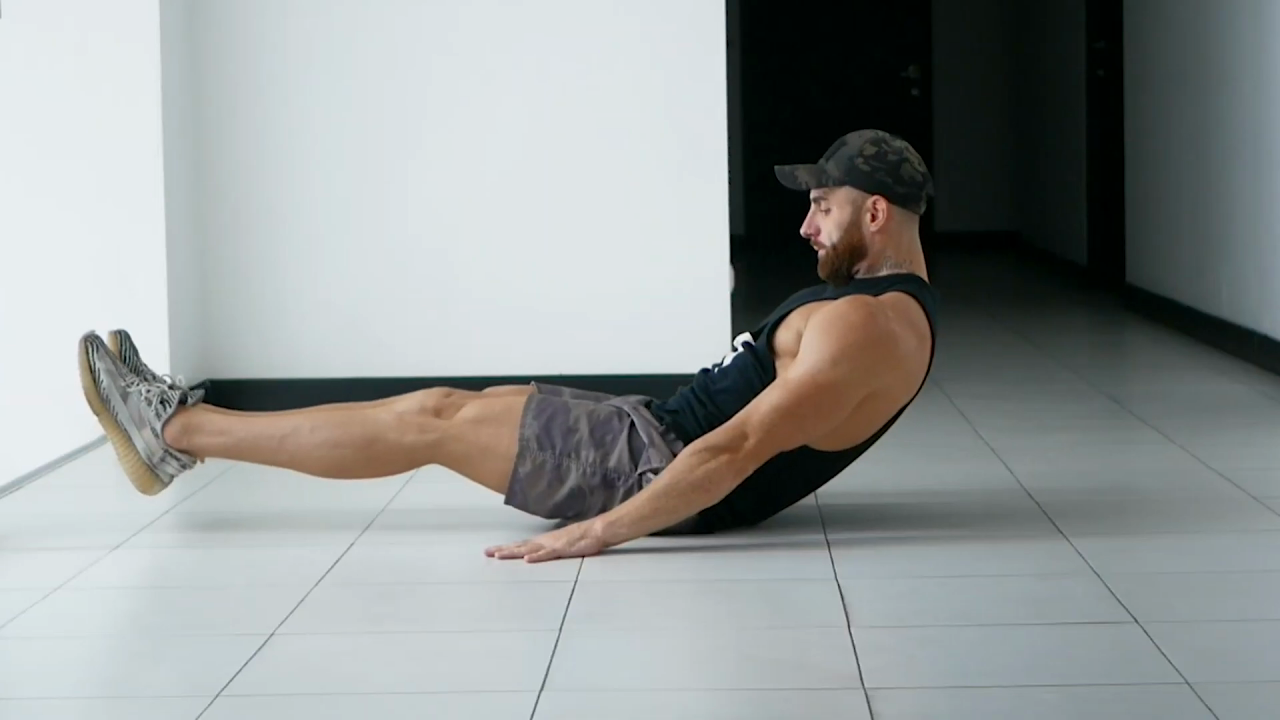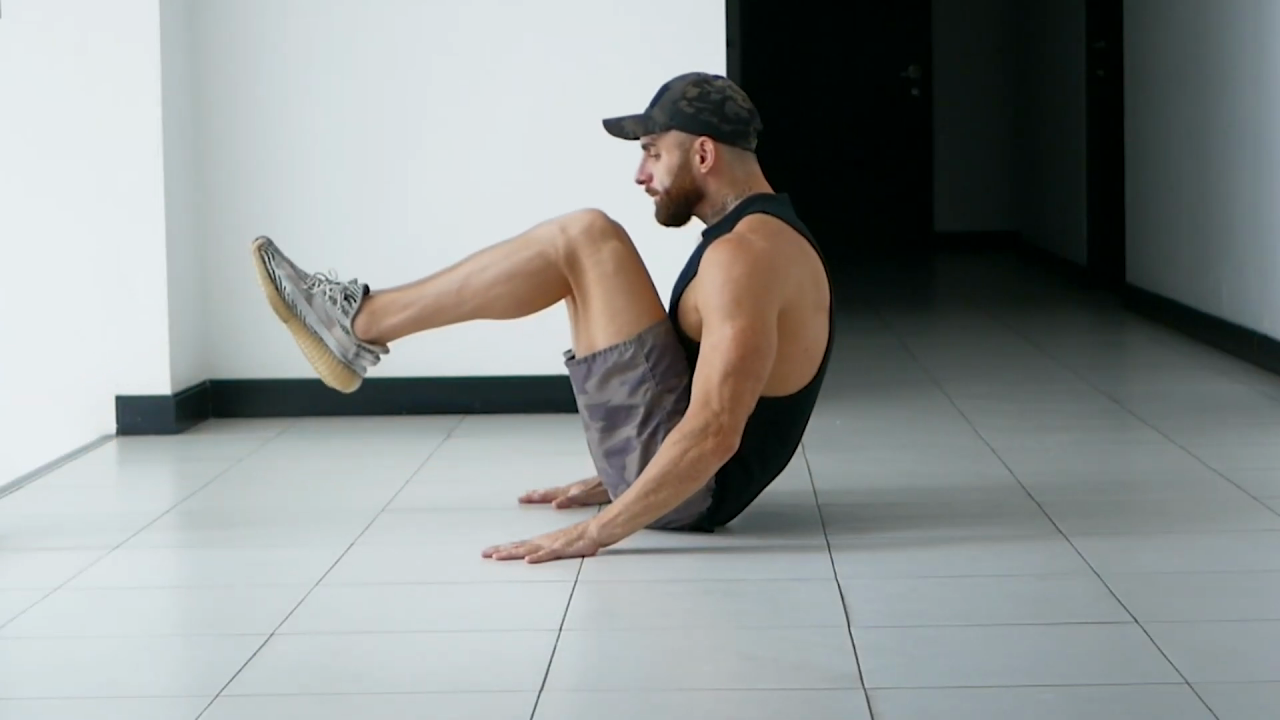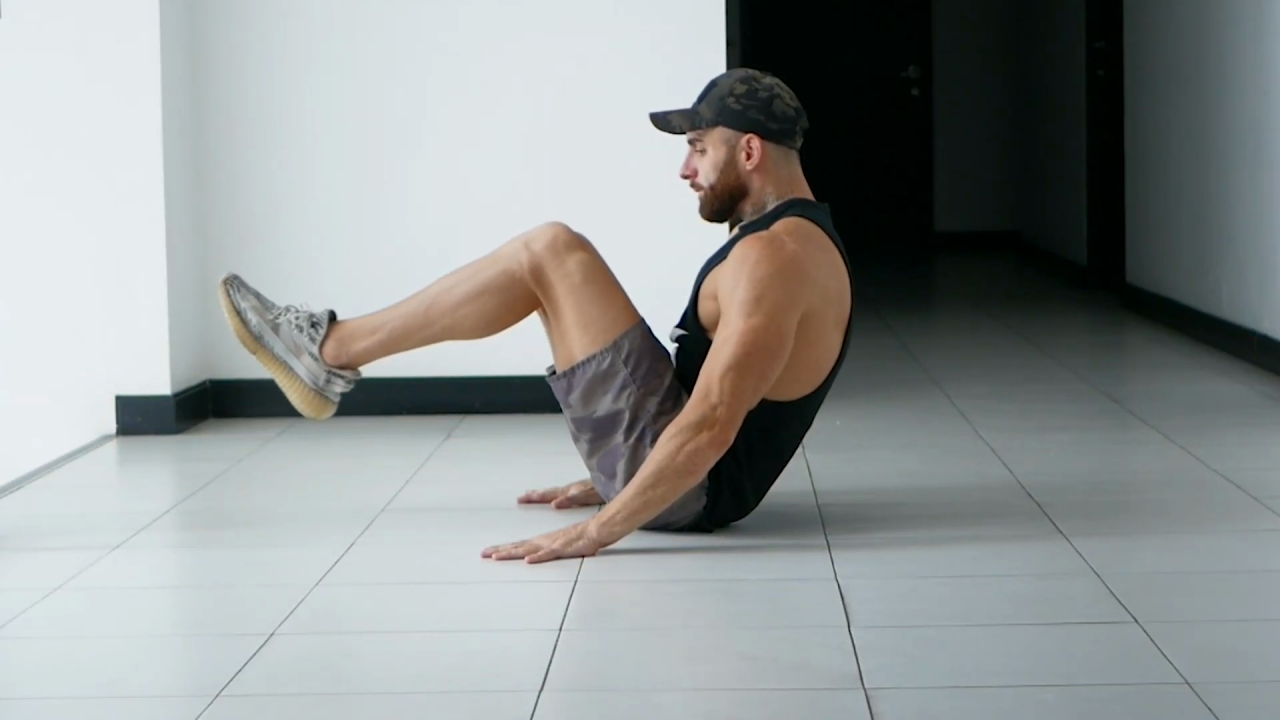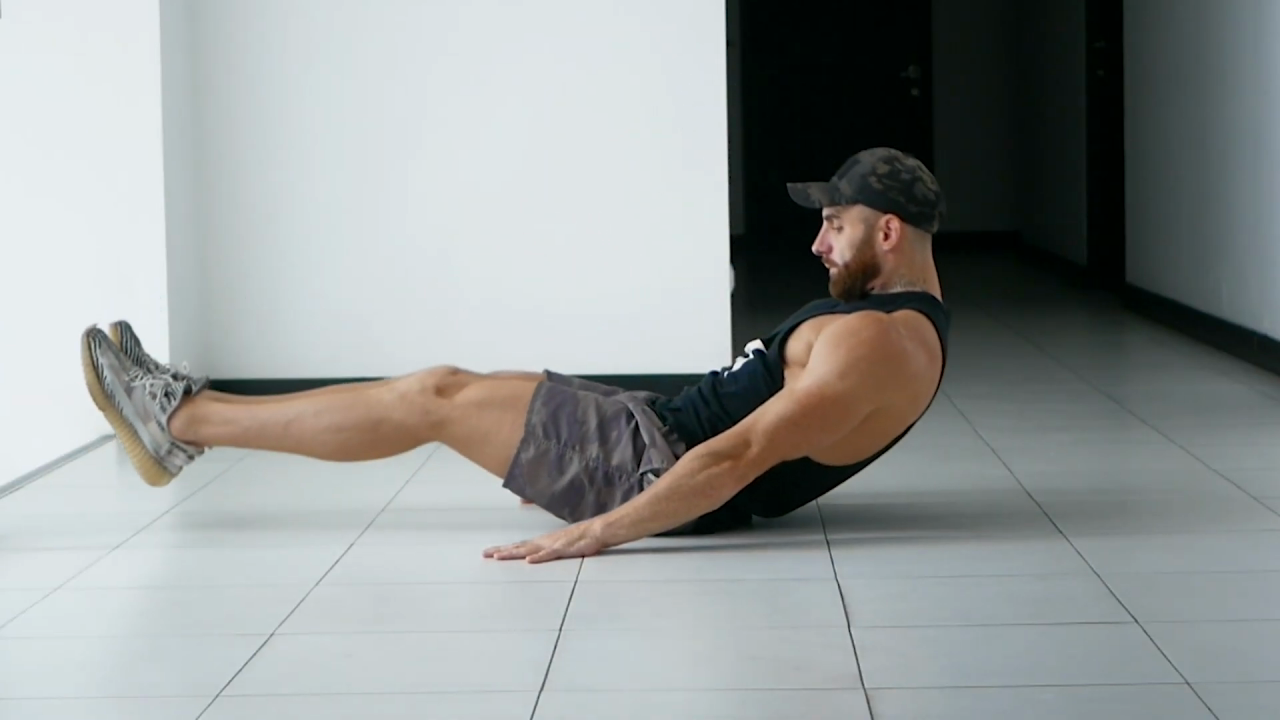
dt=0.5s
person 1, frame 1
left shoulder: (868, 327)
right shoulder: (880, 302)
left elbow: (738, 451)
left wrist: (598, 532)
right wrist: (607, 496)
left hip: (660, 467)
right hip: (664, 444)
left knee: (431, 423)
right knee: (444, 412)
left ankle: (177, 430)
right ankle: (184, 423)
person 1, frame 2
left shoulder: (742, 255)
right shoulder: (763, 232)
left elbow: (713, 434)
left wrist: (598, 533)
right wrist: (613, 478)
left hip: (689, 486)
right hip: (687, 471)
left knee: (587, 236)
right knee: (577, 247)
left ankle: (361, 323)
right ankle: (368, 322)
person 1, frame 3
left shoulder: (773, 256)
right shoulder: (796, 240)
left elbow: (710, 425)
left wrist: (596, 531)
right wrist: (607, 479)
left hip: (689, 486)
right hip: (684, 468)
left knee: (551, 250)
right knee: (553, 265)
left ankle: (328, 352)
right ankle: (329, 347)
person 1, frame 4
left shoulder: (878, 344)
right shoulder: (897, 319)
left elbow: (740, 457)
left wrist: (599, 531)
right wrist: (601, 484)
left hip: (660, 460)
right hip: (666, 432)
left knee: (435, 396)
right knee: (448, 390)
left ankle: (182, 419)
right ankle: (189, 415)
